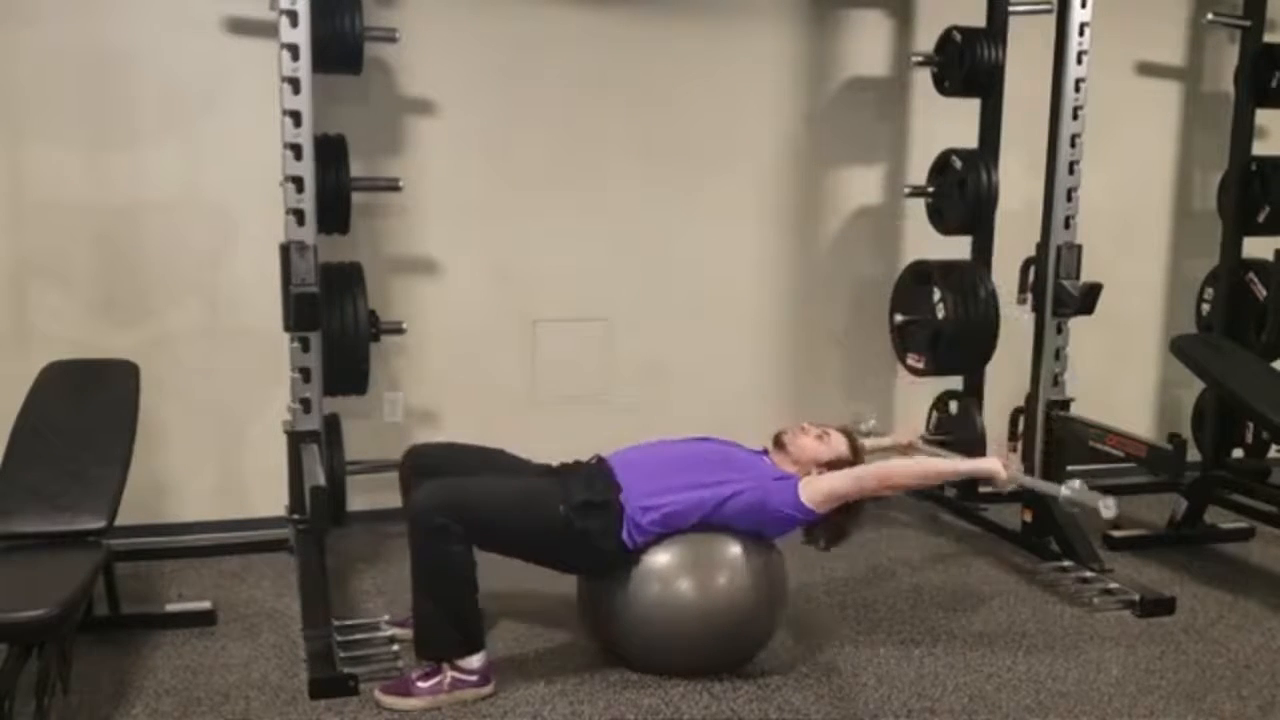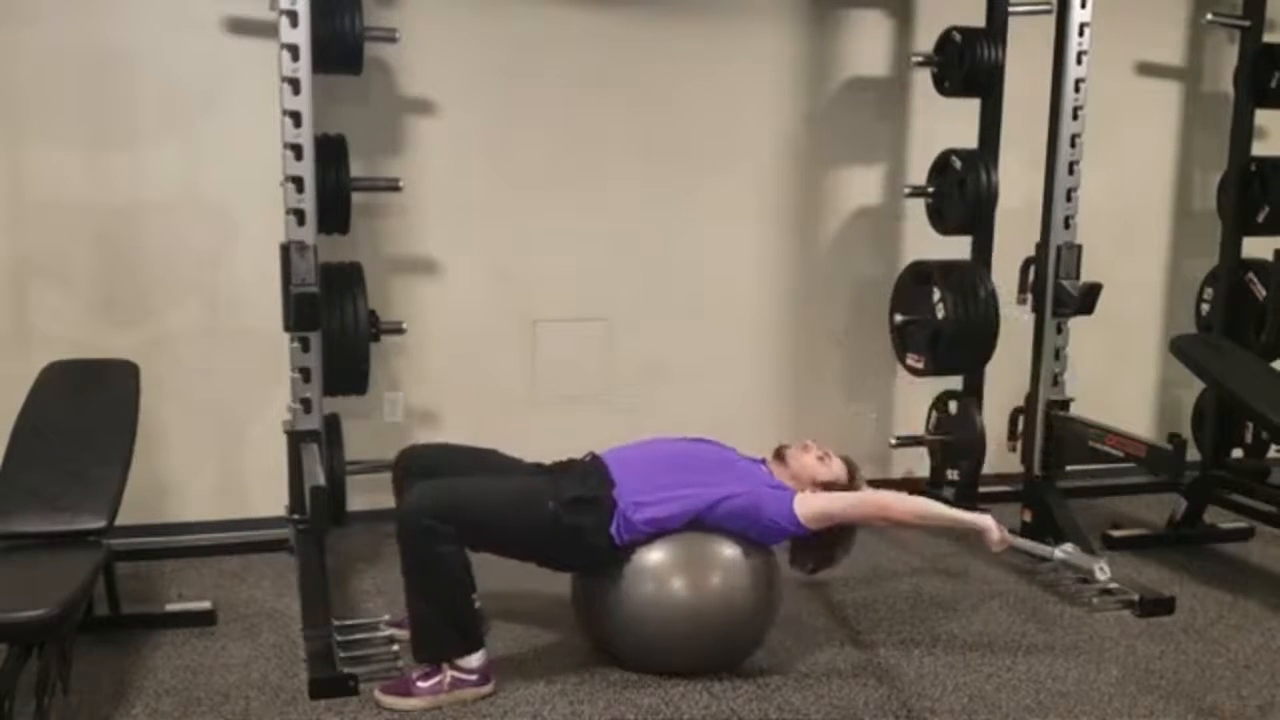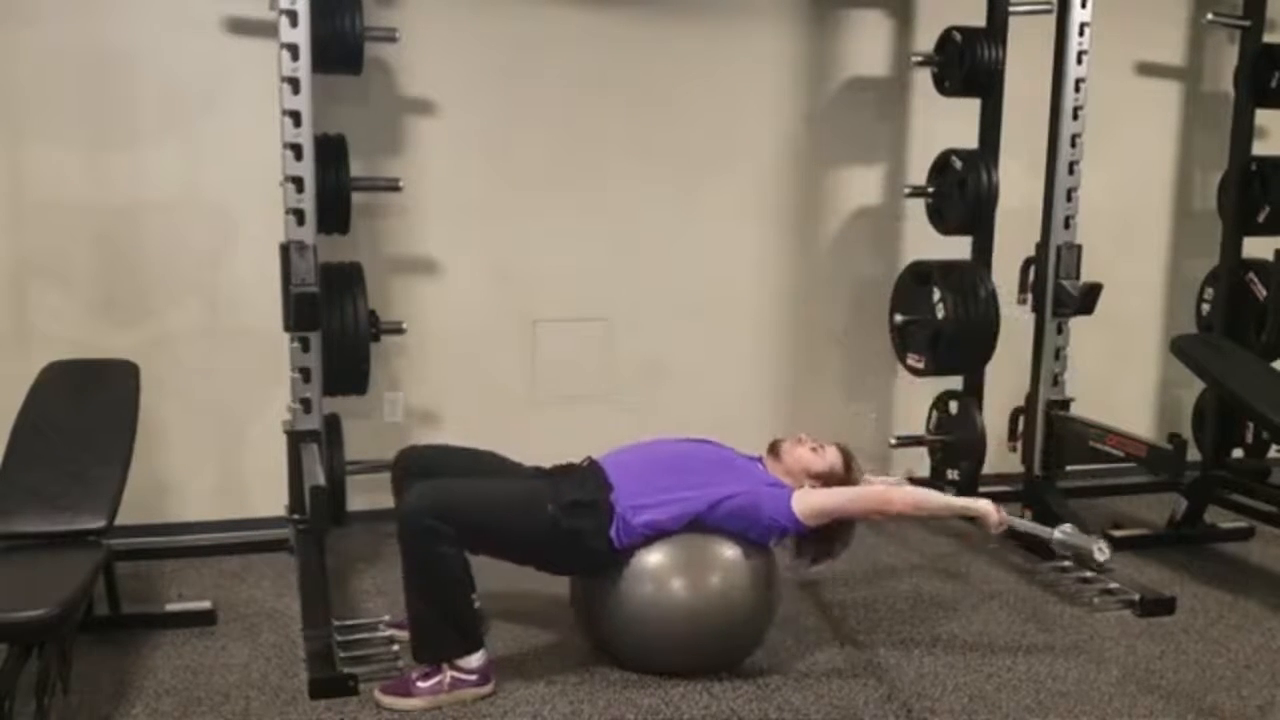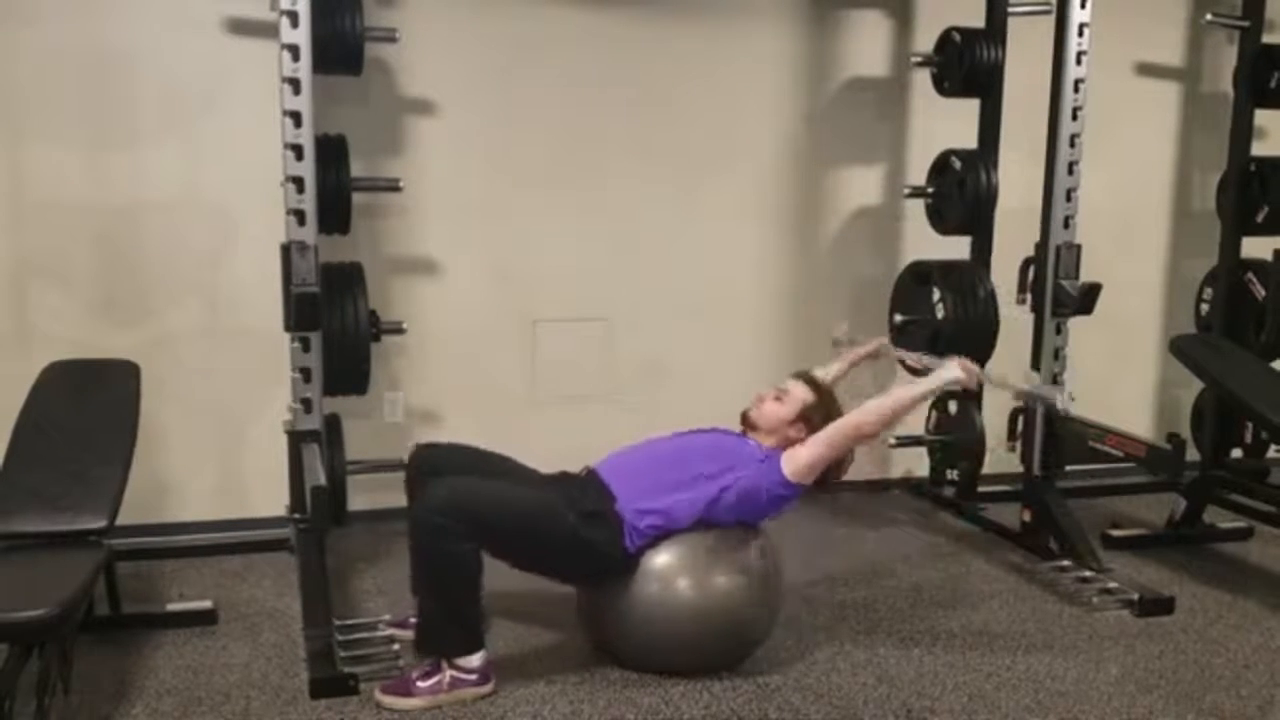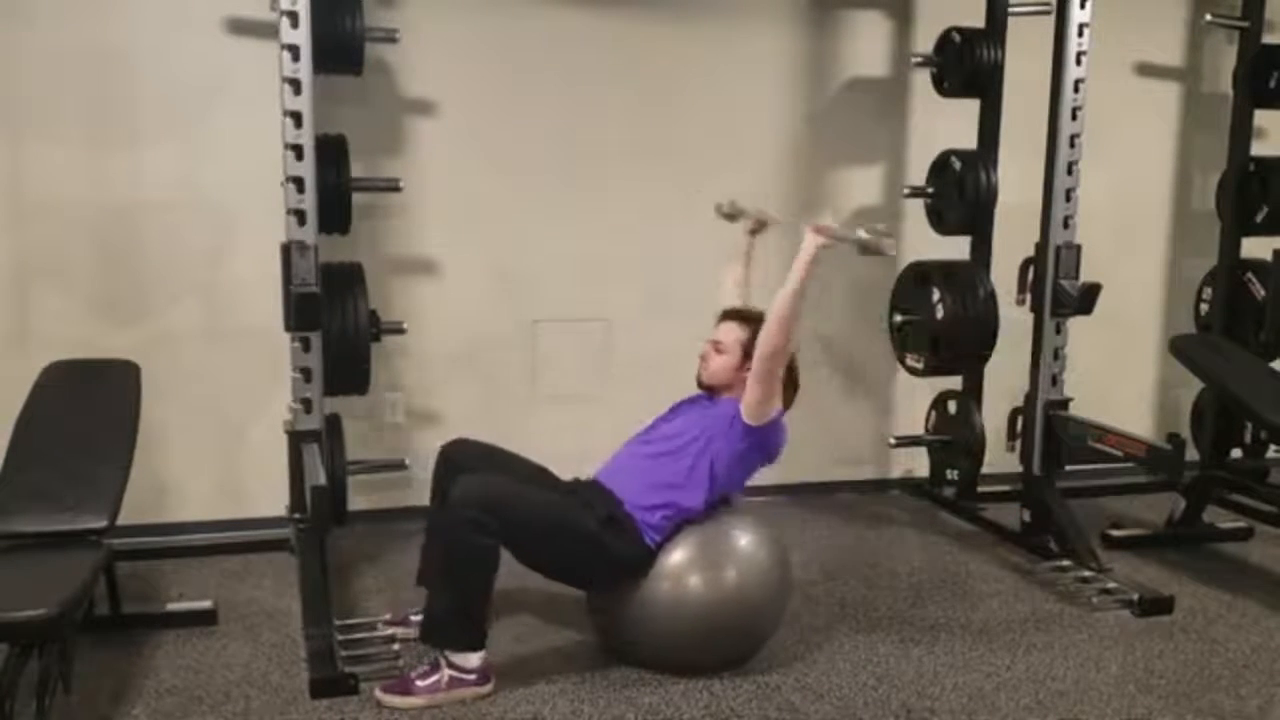
dt=0.4s
person 1, frame 1
left shoulder: (786, 497)
right shoulder: (762, 465)
left elbow: (879, 478)
left wrist: (977, 465)
right wrist: (888, 440)
left hip: (595, 522)
right hip: (586, 482)
left knee: (434, 506)
right knee: (424, 463)
left ankle: (461, 664)
right ankle: (446, 611)
person 1, frame 2
left shoulder: (778, 509)
right shoulder: (759, 474)
left elbow: (873, 507)
left wrist: (974, 521)
left hip: (587, 518)
right hip: (579, 479)
left knee: (425, 509)
right knee: (417, 465)
left ankle: (459, 662)
right ankle: (448, 609)
person 1, frame 3
left shoulder: (776, 503)
right shoulder: (754, 472)
left elbow: (875, 499)
left wrist: (971, 504)
left hip: (583, 522)
right hip: (575, 483)
left knee: (424, 509)
right knee: (415, 466)
left ankle: (459, 663)
right ankle: (449, 611)
person 1, frame 4
left shoulder: (771, 476)
right shoulder: (743, 445)
left elbow: (854, 426)
right elbow: (804, 389)
left wrist: (938, 380)
right wrist: (856, 356)
left hip: (594, 532)
right hip: (579, 492)
left knee: (443, 505)
right knee: (431, 463)
left ankle: (461, 663)
right ankle: (445, 605)
person 1, frame 5
left shoulder: (753, 427)
right shoulder: (708, 402)
left elbow: (772, 347)
right elbow: (735, 323)
left wrist: (806, 256)
right wrist: (747, 243)
left hip: (614, 541)
right hip: (585, 502)
left knee: (472, 499)
right knee: (461, 457)
left ankle: (462, 663)
right ankle: (445, 609)
